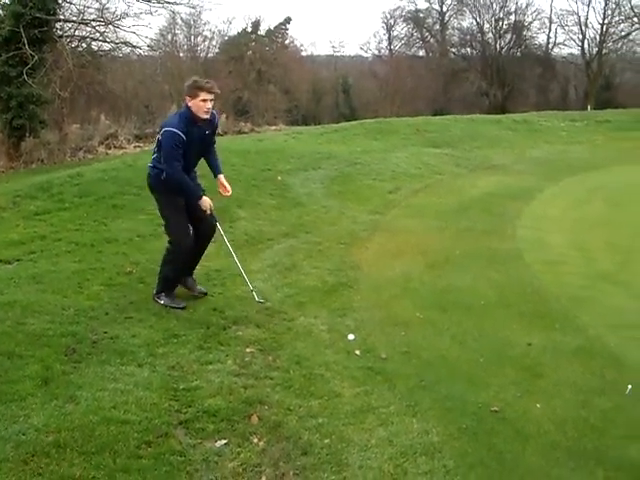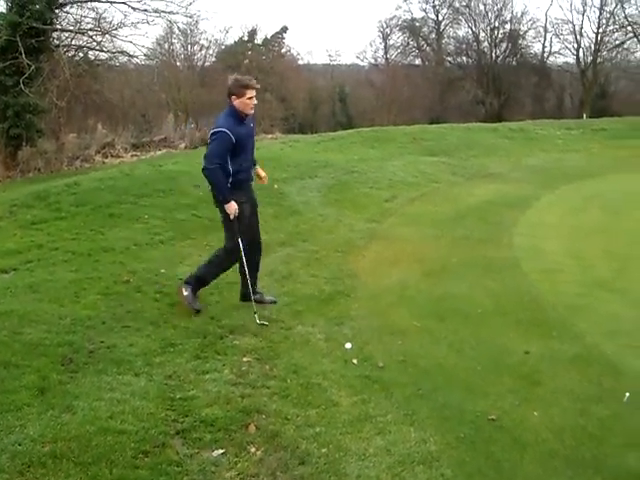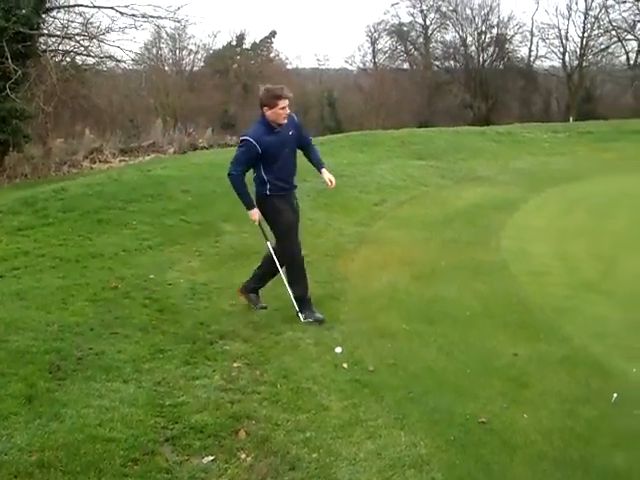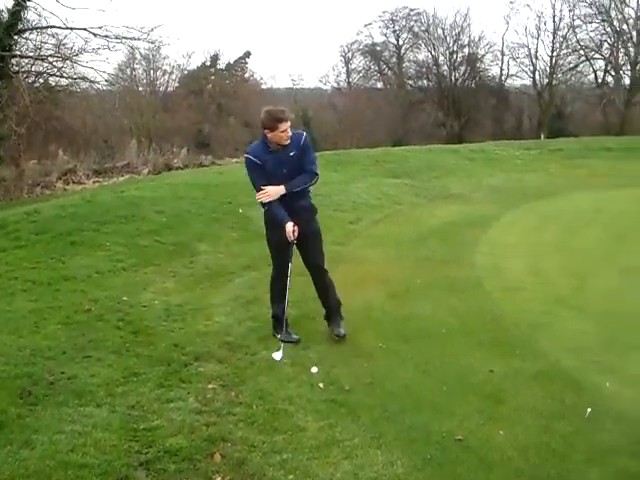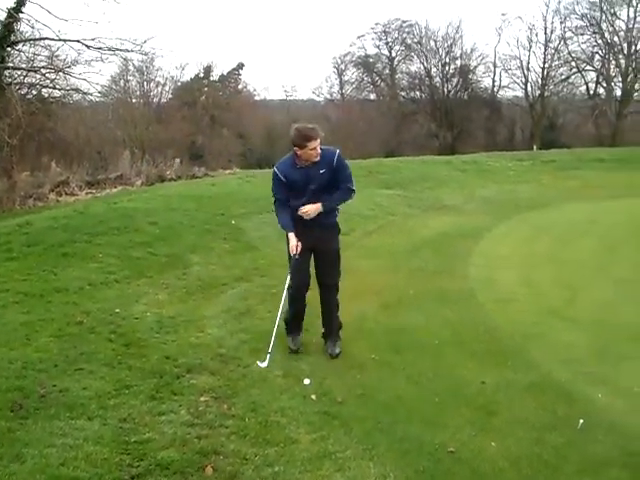
dt=0.5s
person 1, frame 1
left shoulder: (210, 120)
right shoulder: (173, 129)
right elbow: (172, 171)
left wrist: (219, 175)
right wrist: (199, 197)
left hip: (188, 179)
right hip: (164, 183)
left knee: (206, 228)
right knee: (181, 239)
left ankle: (185, 276)
right ankle: (163, 292)
person 1, frame 2
left shoulder: (248, 117)
right shoulder: (225, 129)
right elbow: (210, 167)
left wrist: (255, 166)
right wrist: (226, 200)
left hip: (245, 188)
right hip: (230, 193)
left knee: (253, 242)
right knee: (235, 246)
left ankle: (250, 291)
right ankle: (192, 285)
person 1, frame 3
left shoulder: (291, 122)
right shoulder: (254, 139)
left elbow: (307, 146)
right elbow: (235, 173)
left wrist: (322, 168)
right wrist: (250, 207)
left hip: (289, 194)
right hip: (272, 200)
left knee: (283, 249)
right knee: (292, 252)
left ankle: (250, 287)
right ankle: (303, 305)
person 1, frame 4
left shoulder: (300, 140)
right shoulder: (254, 155)
left elbow: (311, 174)
right elbow: (264, 195)
left wrist: (282, 189)
right wrist: (285, 221)
left hip: (305, 212)
right hip: (278, 219)
left knee: (317, 267)
right knee: (281, 271)
left ankle: (334, 316)
right ankle: (279, 324)
person 1, frame 5
left shoulder: (333, 157)
right shoulder: (282, 170)
left elbow: (347, 189)
right elbow: (280, 205)
left wrist: (320, 206)
right wrist: (290, 233)
left hip: (326, 228)
right hip: (298, 231)
left knee: (329, 284)
right knee: (298, 284)
left ankle: (332, 335)
right ankle: (293, 330)
